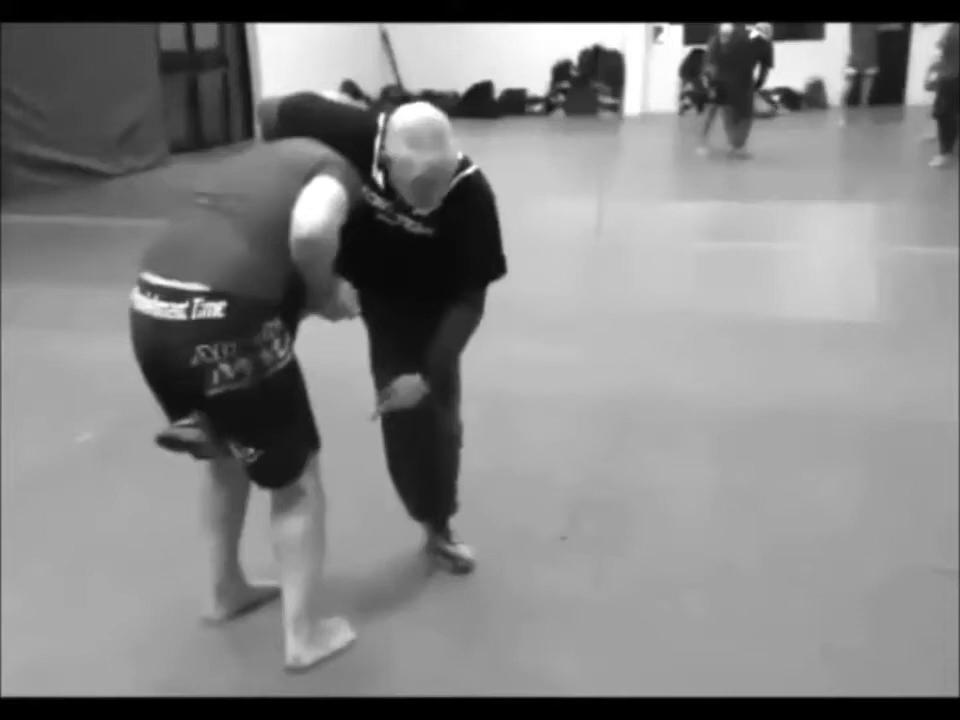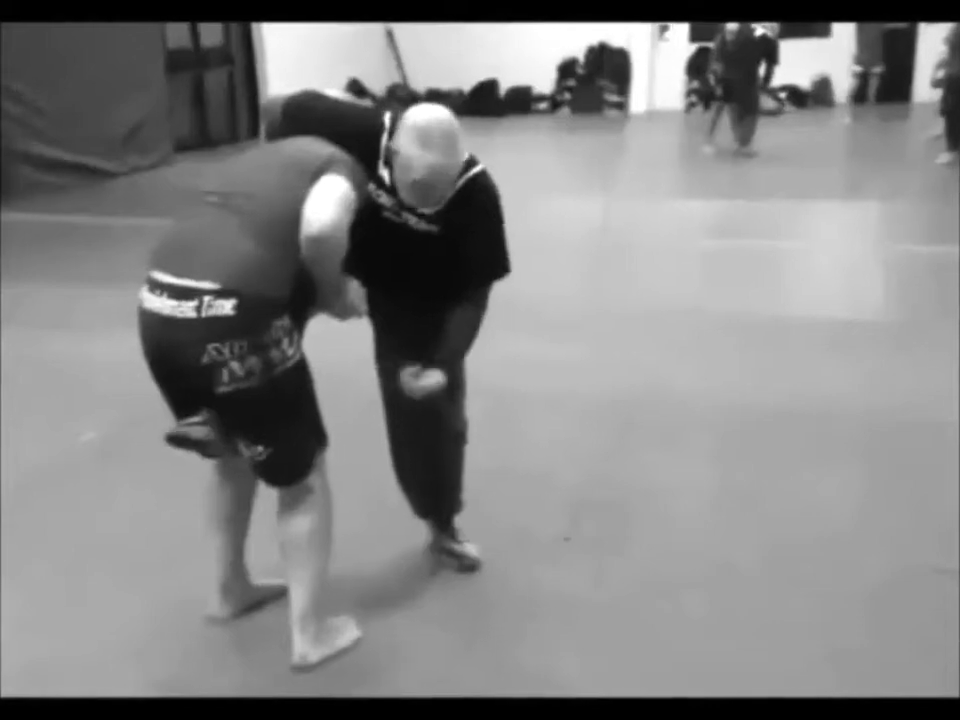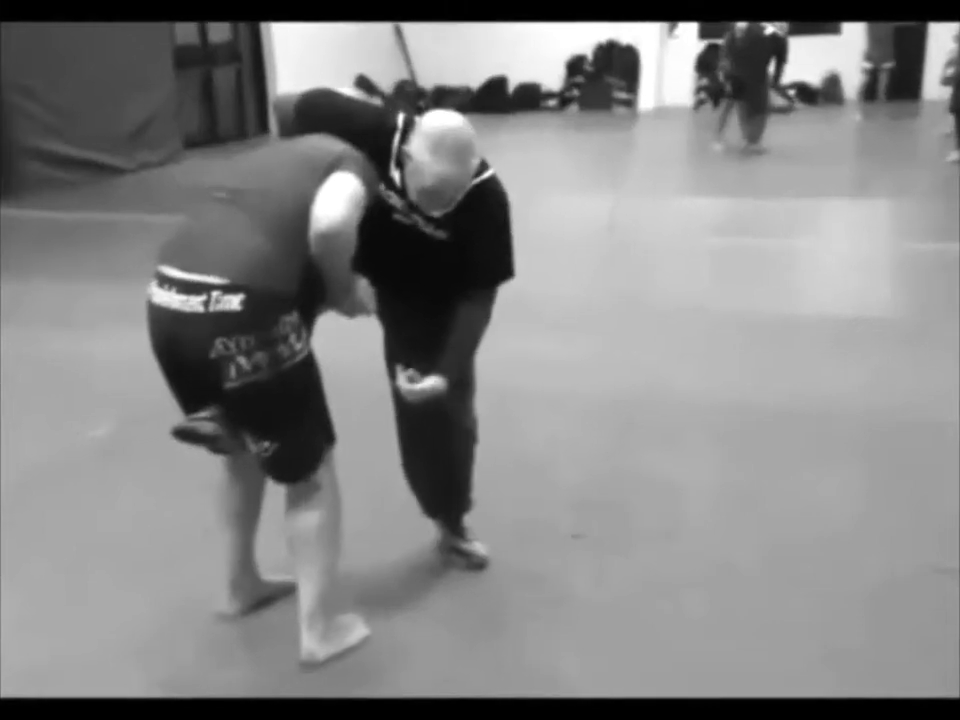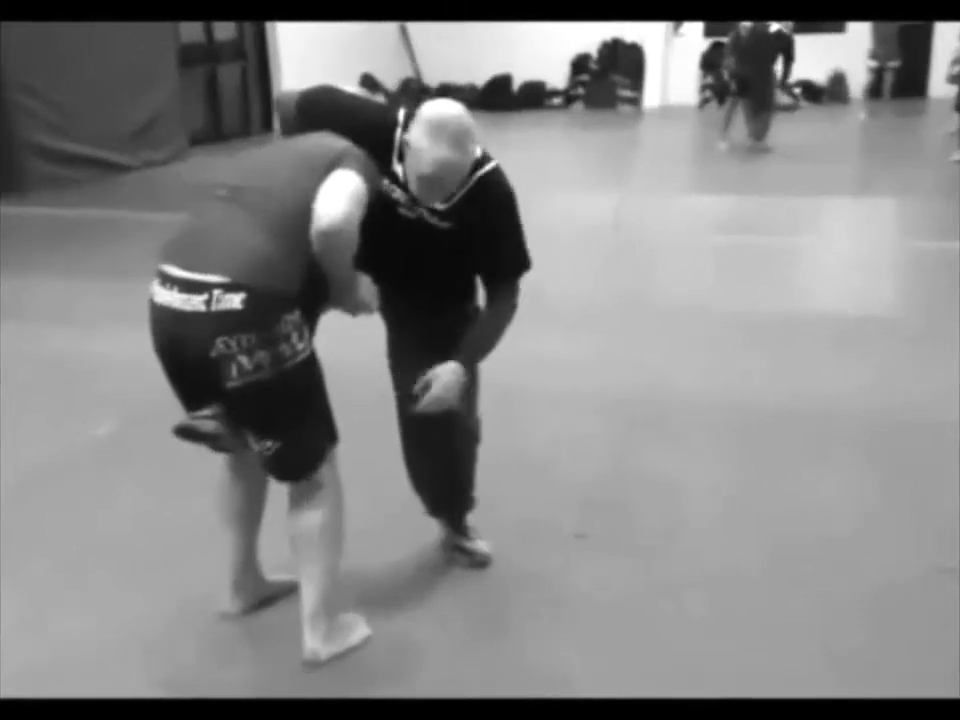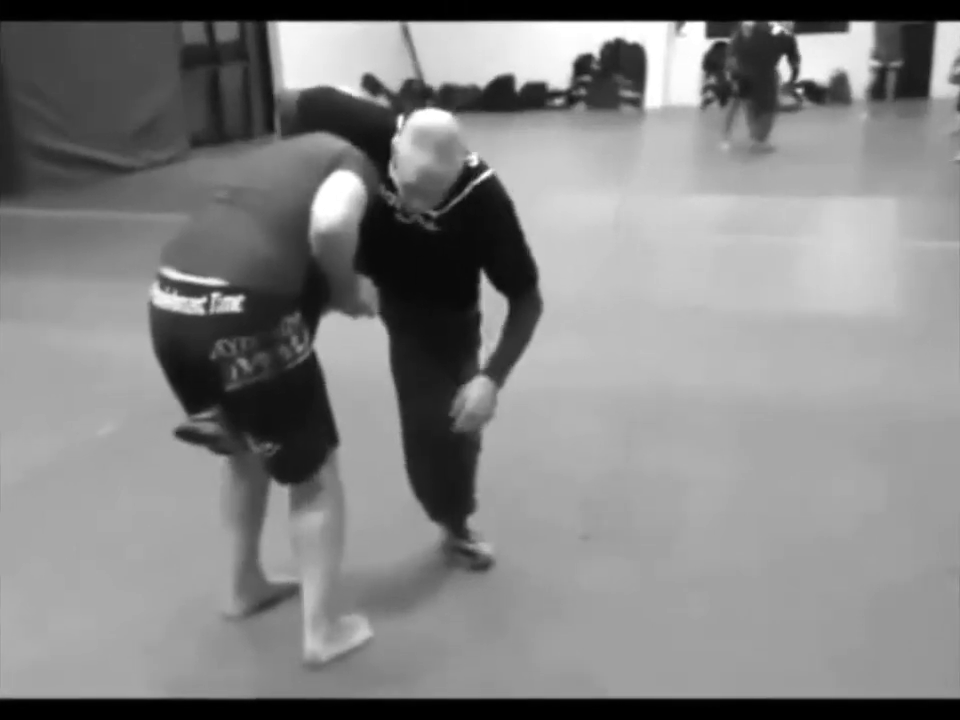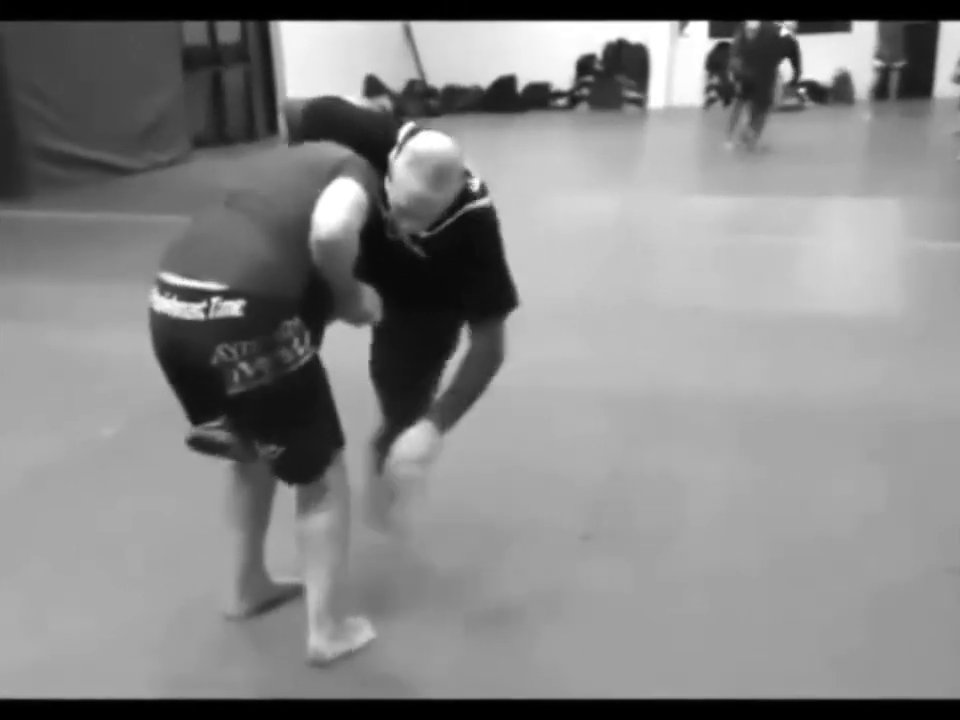
dt=0.3s
person 1, frame 1
left shoulder: (248, 160)
right shoulder: (332, 166)
right elbow: (309, 231)
left wrist: (305, 291)
right wrist: (325, 292)
left hip: (151, 308)
right hip: (223, 318)
left knee: (226, 454)
right knee: (295, 475)
left ankle: (225, 589)
right ankle: (304, 634)
person 1, frame 2
left shoulder: (253, 158)
right shoulder: (337, 164)
right elbow: (320, 230)
left wrist: (314, 292)
right wrist: (333, 291)
left hip: (159, 307)
right hip: (232, 315)
left knee: (233, 453)
right knee: (302, 473)
left ankle: (230, 589)
right ankle: (311, 633)
person 1, frame 3
left shoulder: (267, 156)
right shoulder: (349, 162)
right elbow: (330, 225)
left wrist: (322, 286)
right wrist: (343, 288)
left hip: (168, 301)
right hip: (239, 311)
left knee: (241, 450)
right knee: (310, 470)
left ankle: (240, 585)
right ankle: (318, 629)
person 1, frame 4
left shoulder: (270, 153)
right shoulder: (352, 160)
right elbow: (331, 223)
left wrist: (327, 286)
right wrist: (345, 286)
left hip: (170, 298)
right hip: (242, 309)
left knee: (245, 447)
right knee: (313, 469)
left ankle: (242, 583)
right ankle: (321, 629)
person 1, frame 5
left shoulder: (276, 153)
right shoulder: (352, 162)
right elbow: (329, 225)
left wrist: (328, 287)
right wrist: (346, 287)
left hip: (169, 301)
right hip: (241, 312)
left knee: (246, 449)
right knee: (313, 471)
left ankle: (244, 586)
right ankle: (322, 631)
person 1, frame 6
left shoulder: (293, 159)
right shoulder: (355, 171)
right elbow: (330, 233)
left wrist: (337, 295)
right wrist: (349, 293)
left hip: (167, 307)
right hip: (241, 317)
left knee: (254, 451)
right knee: (321, 472)
left ankle: (248, 585)
right ankle: (327, 631)
person 2, frame 1
left shoulder: (471, 194)
right shoulder: (351, 135)
left elbow: (470, 299)
right elbow: (273, 112)
left wrist: (427, 374)
left hip: (417, 299)
right hip: (338, 263)
left knee: (428, 409)
left ankle: (437, 527)
person 2, frame 2
left shoulder: (477, 194)
right shoulder: (358, 132)
left elbow: (473, 295)
right elbow: (282, 111)
left wrist: (444, 368)
left hip: (420, 297)
right hip: (341, 258)
left knee: (431, 407)
left ankle: (442, 526)
person 2, frame 3
left shoulder: (487, 200)
right shoulder: (370, 132)
left elbow: (477, 298)
right elbow: (294, 107)
left wrist: (446, 373)
left hip: (428, 297)
right hip: (351, 259)
left knee: (442, 408)
left ankle: (451, 524)
person 2, frame 4
left shoulder: (489, 191)
right shoulder: (372, 128)
left elbow: (503, 294)
right elbow: (295, 105)
left wrist: (462, 364)
left hip: (435, 298)
right hip: (353, 258)
left knee: (443, 408)
left ankle: (454, 522)
person 2, frame 5
left shoulder: (484, 200)
right shoulder: (369, 132)
left elbow: (527, 302)
right elbow: (294, 104)
left wrist: (491, 379)
left hip: (438, 306)
right hip: (355, 263)
left knee: (445, 416)
left ankle: (455, 524)
person 2, frame 6
left shoulder: (474, 227)
right shoulder: (367, 142)
left elbow: (489, 346)
left wrist: (435, 426)
left hip: (420, 302)
right hip: (351, 262)
left knee: (404, 411)
left ankle: (389, 465)
